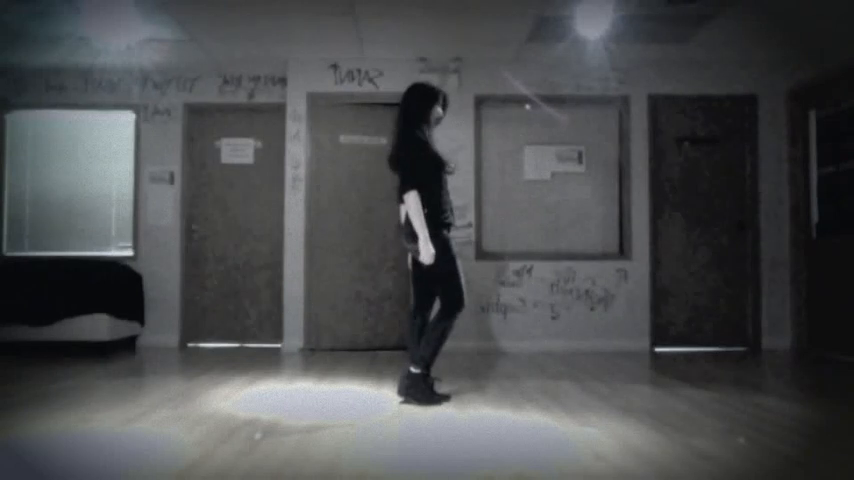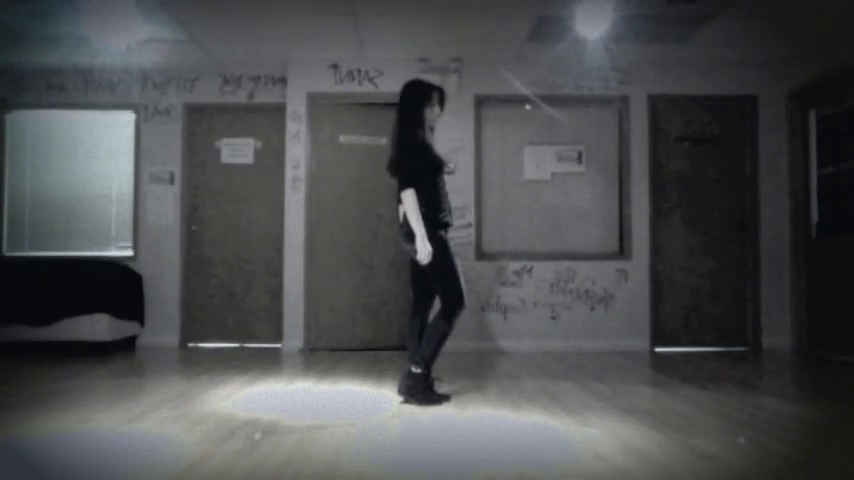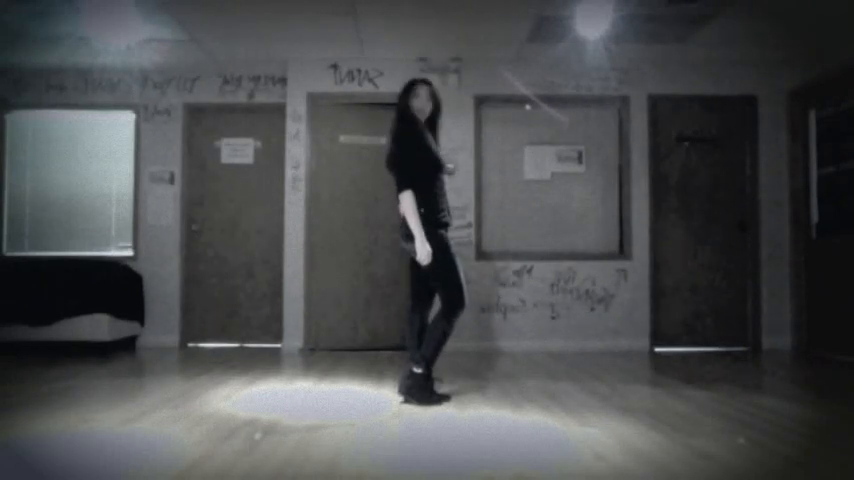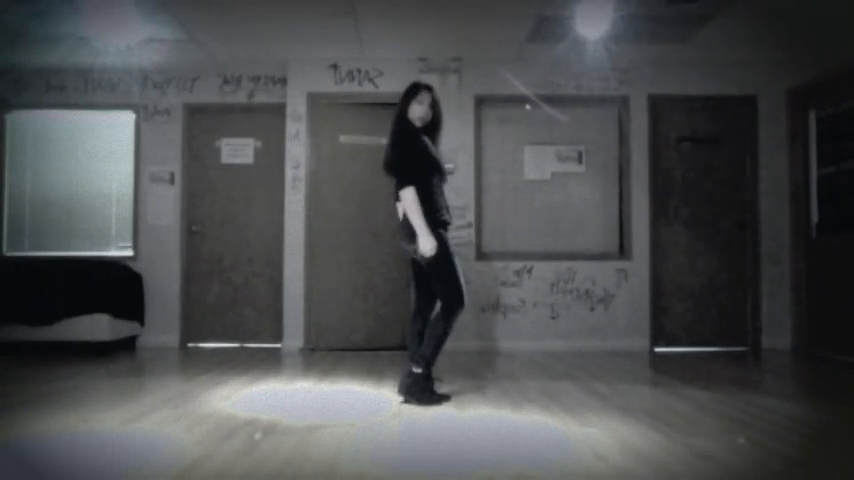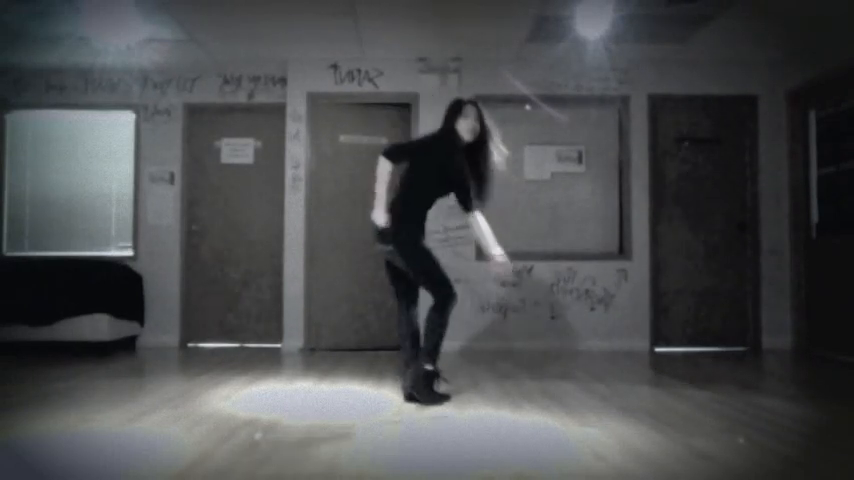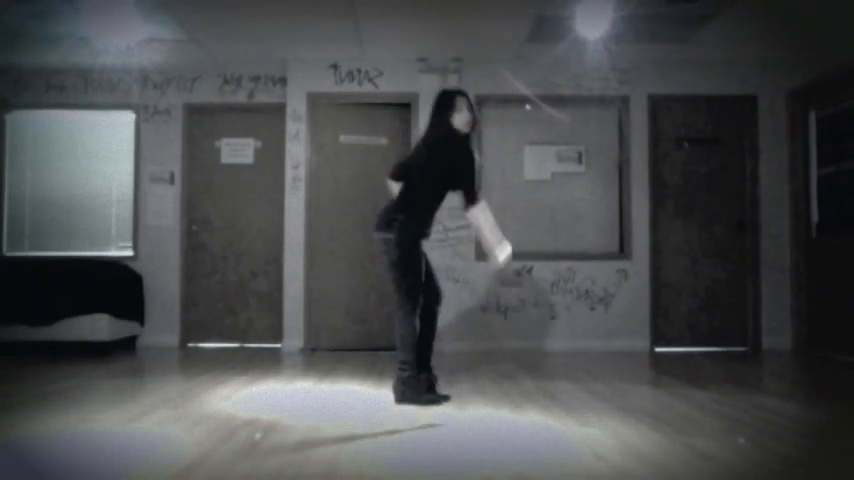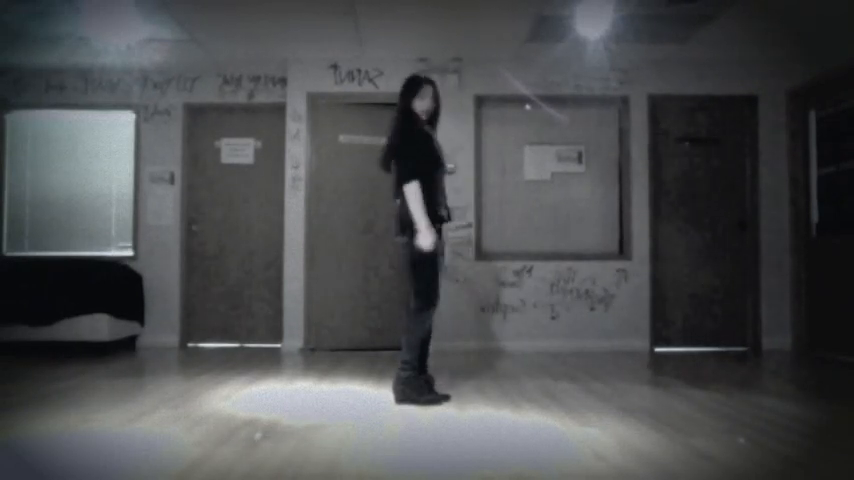
dt=0.7s
person 1, frame 1
left shoulder: (413, 143)
right shoulder: (415, 140)
right elbow: (410, 191)
left wrist: (414, 239)
right wrist: (424, 237)
left hip: (424, 232)
right hip: (430, 231)
left knee: (423, 305)
right knee: (452, 302)
left ankle: (416, 379)
right ankle: (415, 375)
person 1, frame 2
left shoulder: (415, 143)
right shoulder: (413, 141)
right elbow: (407, 189)
right wrist: (421, 236)
left hip: (425, 231)
right hip: (427, 230)
left knee: (422, 305)
right knee: (453, 302)
left ankle: (415, 379)
right ankle: (416, 375)
person 1, frame 3
left shoulder: (421, 138)
right shoulder: (407, 137)
right elbow: (405, 190)
right wrist: (420, 237)
left hip: (428, 230)
right hip: (425, 230)
left knee: (421, 305)
right knee: (454, 302)
left ankle: (416, 379)
right ankle: (416, 376)
person 1, frame 4
left shoulder: (418, 141)
right shoulder: (406, 138)
left elbow: (400, 196)
right elbow: (405, 187)
right wrist: (423, 231)
left hip: (426, 230)
right hip: (426, 230)
left knee: (425, 305)
right knee: (453, 301)
left ankle: (417, 379)
right ankle: (417, 376)
person 1, frame 5
left shoulder: (459, 164)
right shoulder: (436, 145)
left elbow: (471, 209)
right elbow: (388, 156)
left wrist: (493, 248)
right wrist: (380, 206)
left hip: (401, 235)
right hip: (399, 232)
left knee: (408, 305)
right knee: (444, 294)
left ankle: (413, 381)
right ankle: (424, 371)
person 1, frame 6
left shoulder: (437, 144)
right shoulder: (456, 146)
left elbow: (394, 177)
right elbow: (470, 198)
left hip: (401, 226)
right hip: (402, 228)
left knee: (431, 297)
right knee: (412, 302)
left ankle: (422, 376)
right ankle: (407, 383)
person 1, frame 7
left shoulder: (418, 133)
right shoulder: (409, 131)
right elbow: (410, 180)
right wrist: (423, 228)
left hip: (428, 226)
right hip: (421, 226)
left knee: (426, 302)
right knee: (424, 302)
left ankle: (418, 377)
right ankle: (407, 381)
